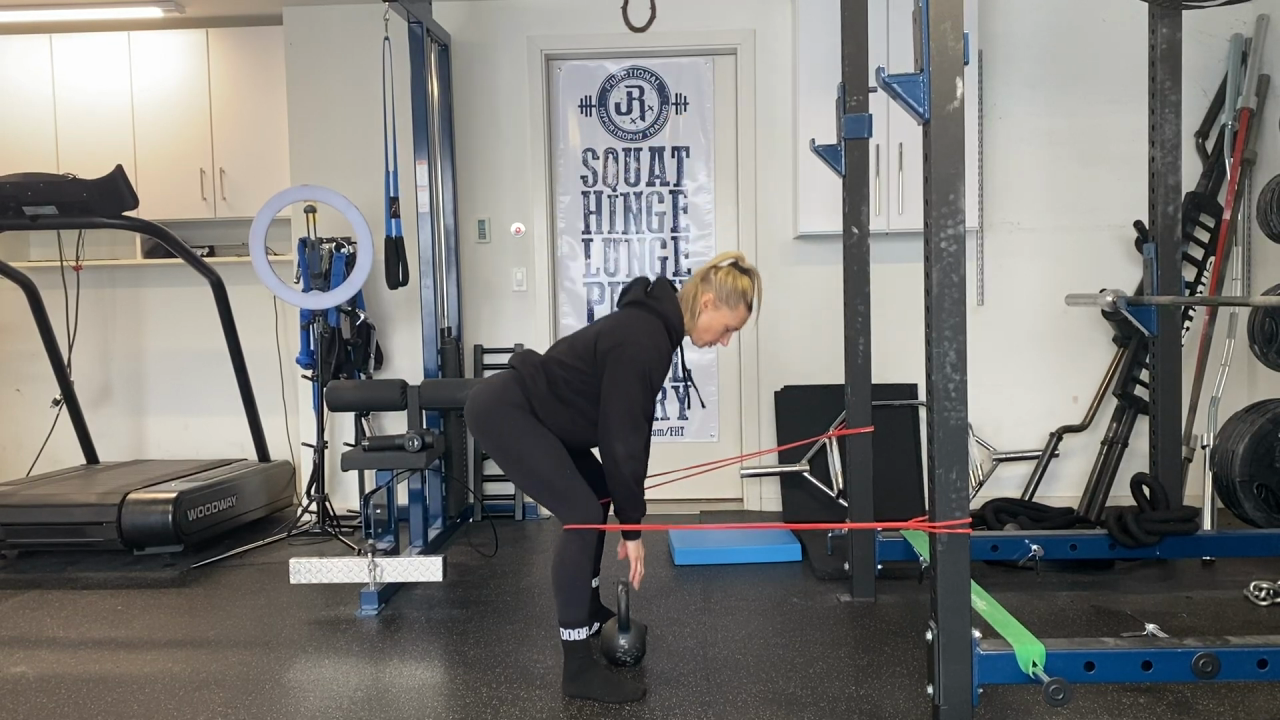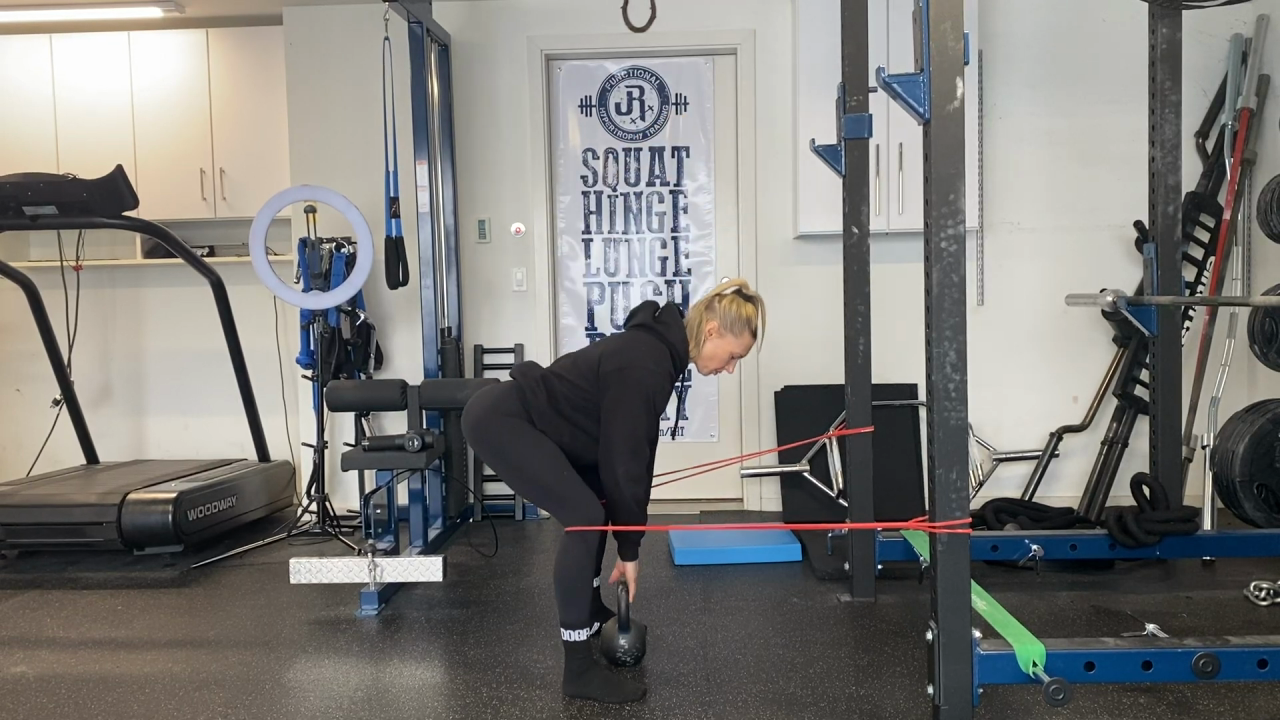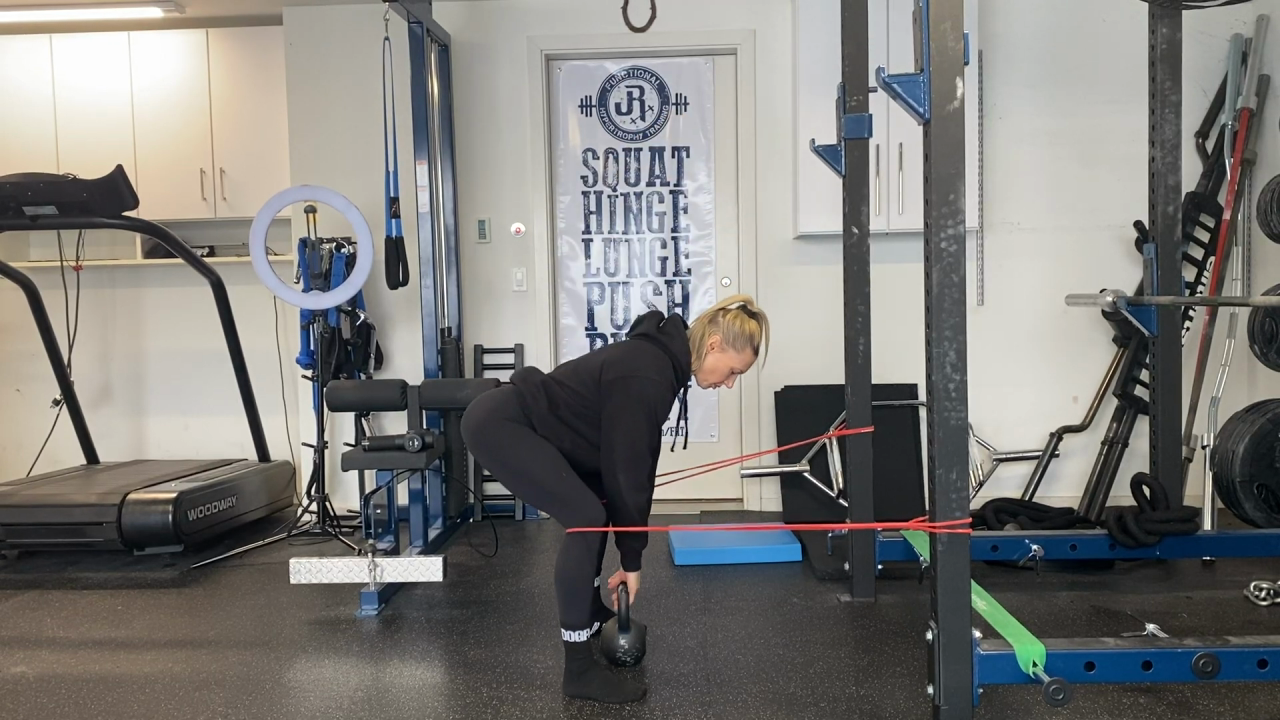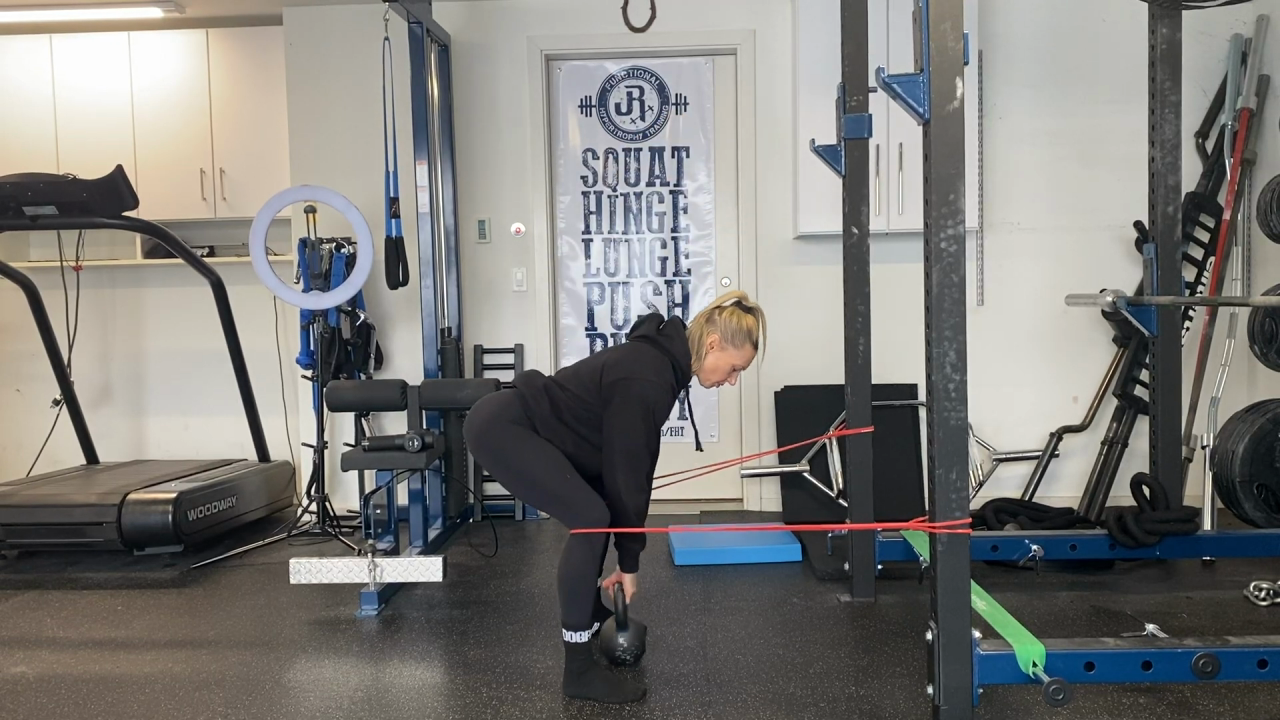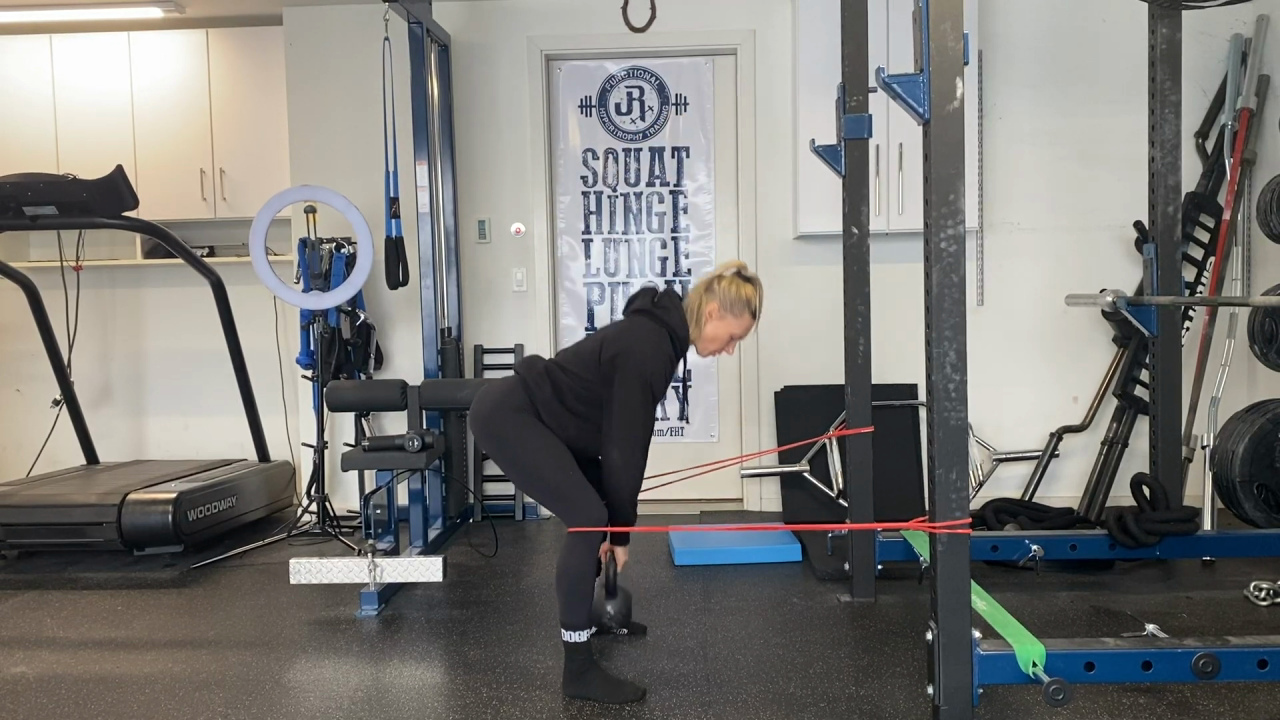
dt=0.2s
person 1, frame 1
left shoulder: (653, 326)
right shoulder: (641, 340)
left elbow: (631, 430)
right elbow: (621, 439)
left wrist: (629, 514)
right wrist: (632, 529)
left hip: (528, 410)
right hip: (503, 411)
left knee: (596, 497)
right knee: (581, 513)
left ankle: (592, 613)
right ankle: (578, 666)
person 1, frame 2
left shoulder: (658, 350)
right shoulder: (644, 366)
left elbow: (636, 453)
right elbow: (622, 462)
left wrist: (630, 536)
right wrist: (630, 551)
left hip: (523, 417)
right hip: (500, 421)
left knee: (599, 500)
right knee: (583, 516)
left ankle: (591, 613)
right ankle: (579, 667)
person 1, frame 3
left shoulder: (660, 361)
right shoulder: (645, 377)
left elbow: (636, 465)
right elbow: (625, 472)
left wrist: (631, 553)
right wrist: (632, 561)
left hip: (521, 421)
right hip: (498, 425)
left knee: (600, 500)
right knee: (586, 517)
left ankle: (590, 613)
right ankle: (579, 668)
person 1, frame 4
left shoulder: (660, 362)
right shoulder: (645, 378)
left elbow: (634, 467)
right elbow: (625, 472)
left wrist: (628, 556)
right wrist: (629, 563)
left hip: (523, 424)
right hip: (500, 428)
left knee: (601, 504)
right knee: (590, 517)
left ankle: (592, 613)
right ankle: (579, 669)
person 1, frame 5
left shoulder: (659, 336)
right shoulder: (646, 349)
left elbow: (627, 439)
right elbow: (623, 446)
left wrist: (619, 524)
right wrist: (621, 533)
left hip: (527, 413)
right hip: (505, 416)
left knee: (597, 505)
right knee: (588, 517)
left ankle: (591, 613)
right ankle: (579, 669)
